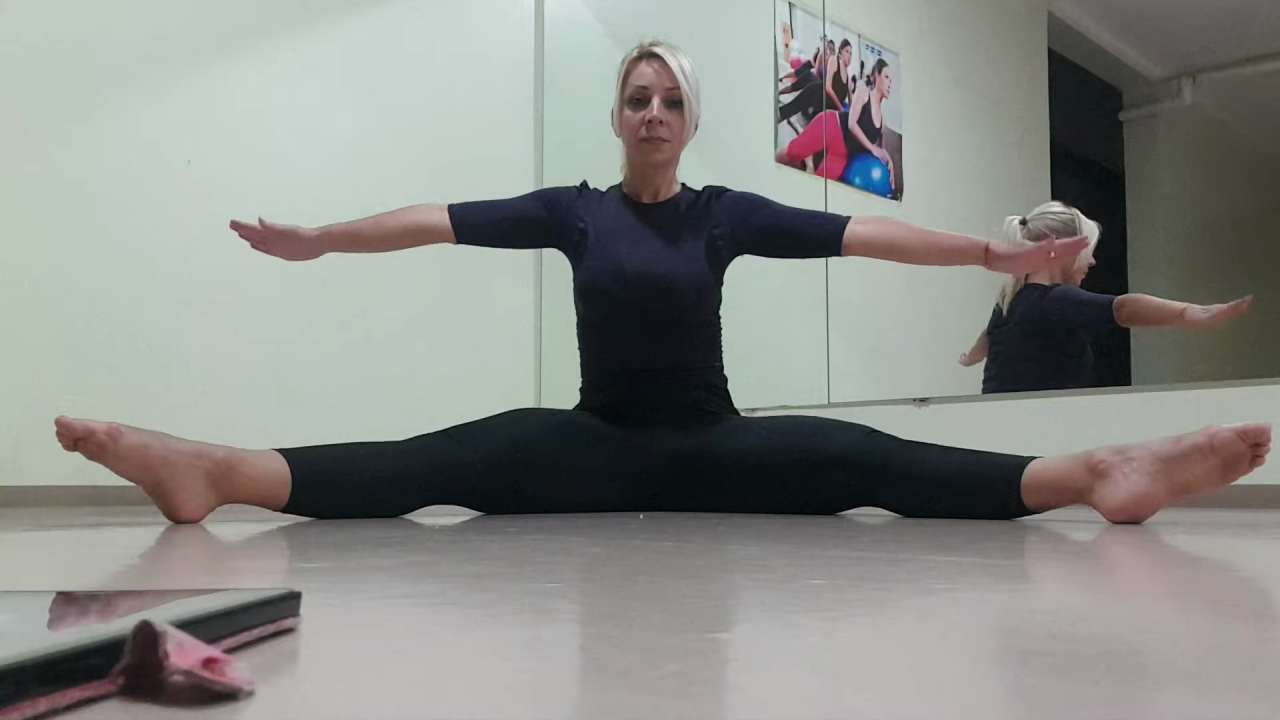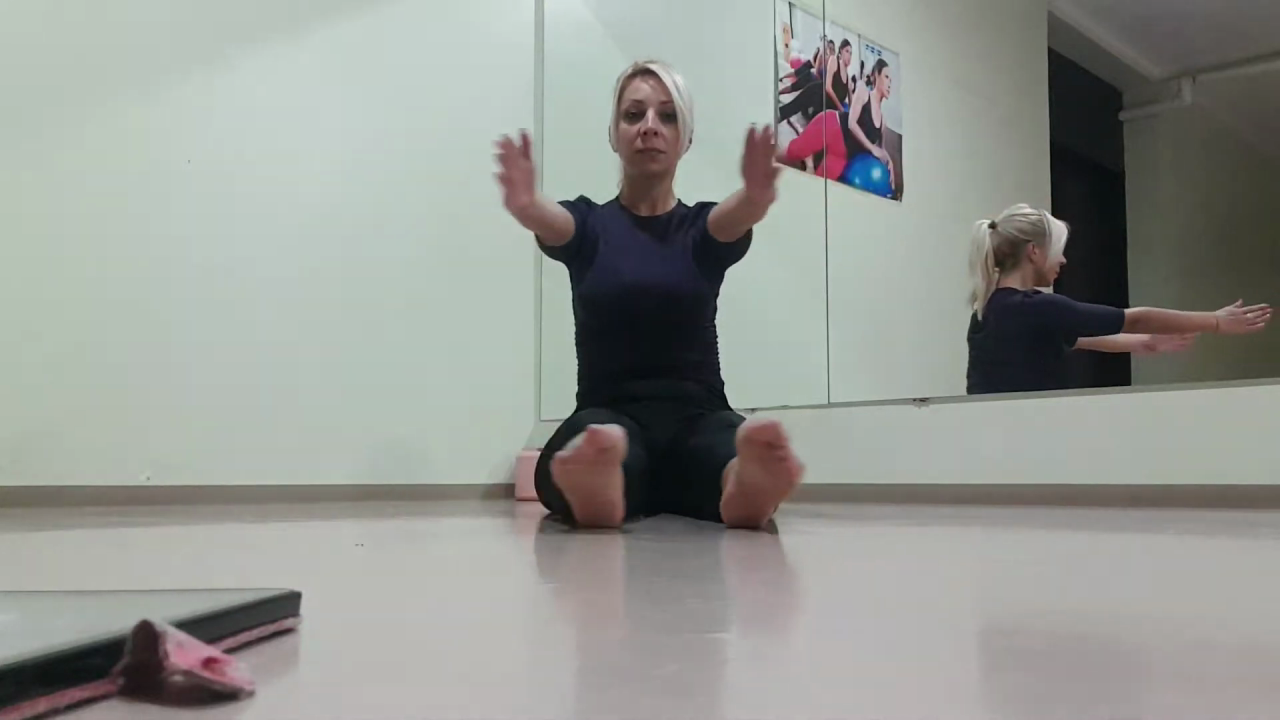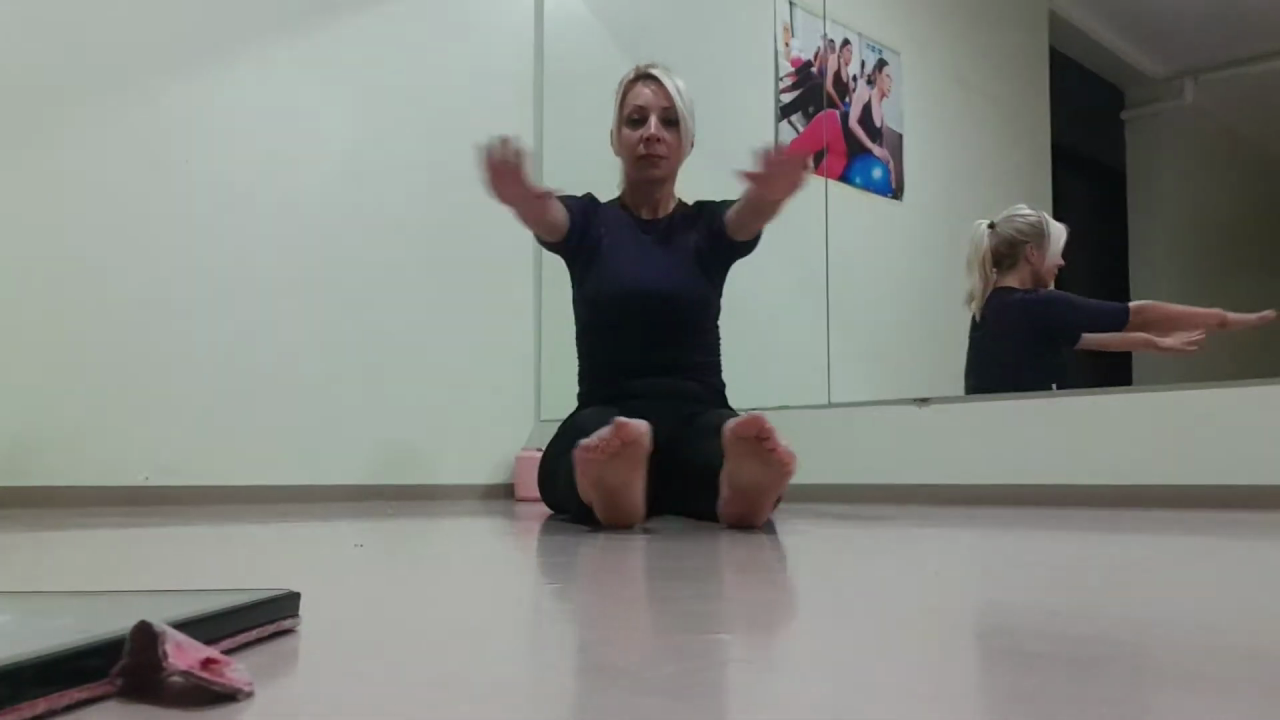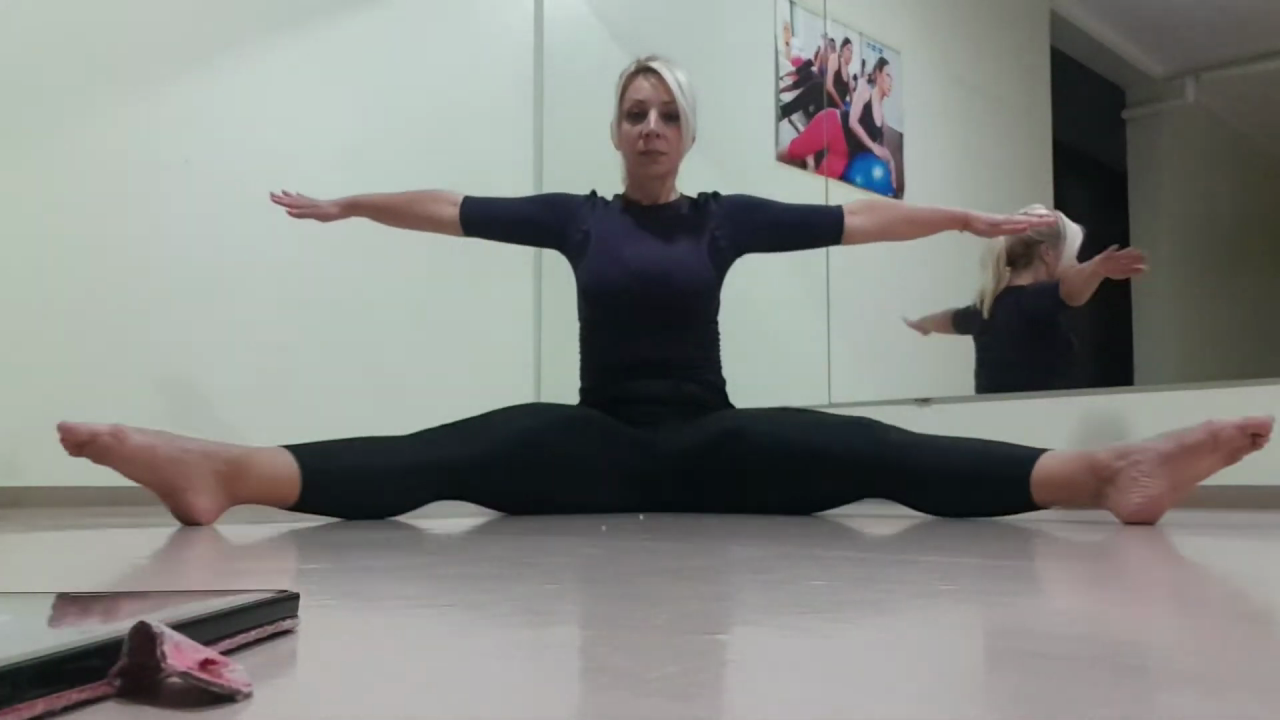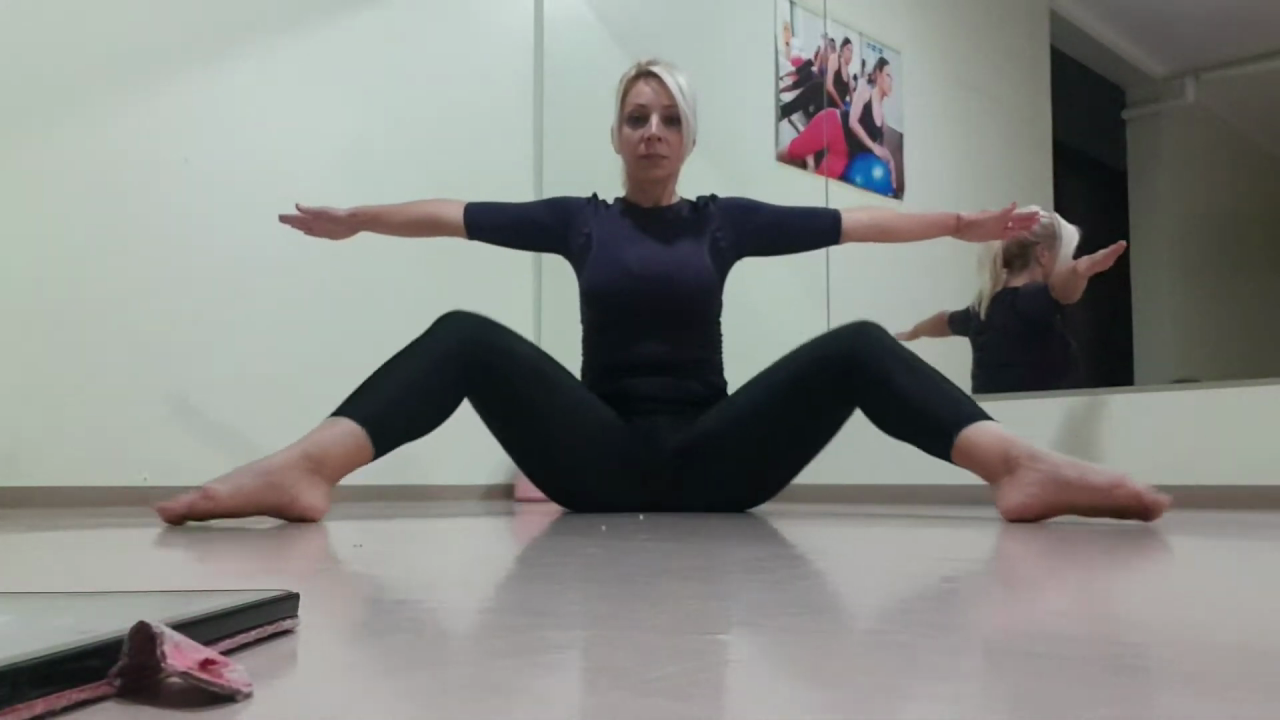
dt=0.7s
person 1, frame 1
left shoulder: (725, 214)
right shoulder: (575, 211)
left elbow: (856, 232)
right elbow: (445, 221)
left wrist: (992, 254)
right wrist: (316, 239)
left hip: (709, 444)
right hip: (602, 446)
left knee: (858, 457)
right knee: (447, 458)
left ankle: (1093, 475)
right ankle: (221, 473)
person 1, frame 2
left shoulder: (710, 226)
right shoulder: (583, 223)
left elbow: (736, 222)
right elbow: (550, 223)
left wrist: (757, 196)
right wrist: (524, 205)
left hip: (698, 418)
right hip: (605, 421)
left knee: (753, 455)
right knee: (593, 446)
left ankle: (744, 483)
right ankle: (594, 479)
person 1, frame 3
left shoulder: (711, 223)
right shoulder: (588, 221)
left elbow: (748, 217)
right elbow: (543, 217)
left wrist: (770, 195)
right wrist: (519, 195)
left hip: (698, 419)
right hip: (603, 421)
left knee: (745, 449)
right knee: (599, 441)
left ankle: (743, 478)
right ankle: (608, 478)
person 1, frame 4
left shoulder: (724, 218)
right shoulder: (576, 216)
left elbow: (858, 218)
right elbow: (449, 209)
left wrist: (971, 219)
right wrist: (348, 203)
left hip: (707, 445)
right hip: (603, 446)
left knee: (870, 452)
right knee: (452, 453)
left ankle: (1105, 474)
right ankle: (222, 472)
person 1, frame 5
left shoulder: (724, 220)
right shoulder: (578, 220)
left elbow: (853, 221)
right elbow: (454, 214)
left wrist: (958, 222)
right wrist: (355, 218)
left hip: (709, 458)
right hip: (601, 457)
left knee: (858, 347)
right knee: (464, 336)
left ankle: (1023, 468)
right ankle: (301, 469)
person 2, frame 1
left shoulder: (1012, 303)
right shoulder: (1055, 302)
left elbow: (993, 335)
right elbow: (1123, 308)
left wrist: (972, 356)
right wrist: (1193, 313)
person 2, frame 2
left shoulder: (994, 309)
right shoulder: (1038, 310)
left elbow: (1082, 335)
right elbow: (1133, 320)
left wrist: (1146, 342)
right wrist: (1215, 322)
person 2, frame 3
left shoulder: (994, 307)
right shoulder: (1040, 307)
left elbow: (1076, 337)
right elbow: (1138, 315)
left wrist: (1154, 342)
right wrist: (1226, 319)
person 2, frame 4
left shoulder: (990, 306)
right shoulder: (1035, 300)
left elbow: (953, 319)
right elbow: (1070, 288)
left wrist: (923, 324)
right wrist: (1097, 270)
person 2, frame 5
left shoulder: (987, 307)
right shoulder: (1029, 301)
left elbow: (946, 321)
right elbow: (1061, 287)
left wrist: (912, 333)
right wrist: (1082, 269)
